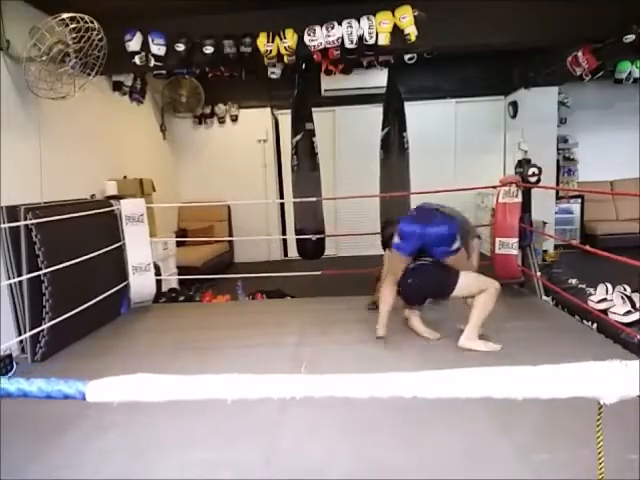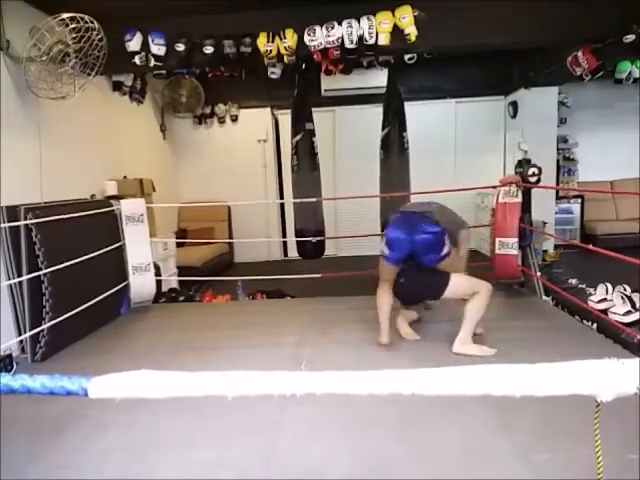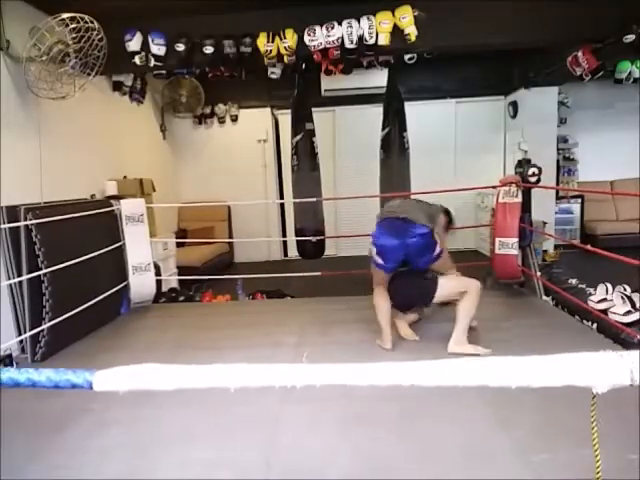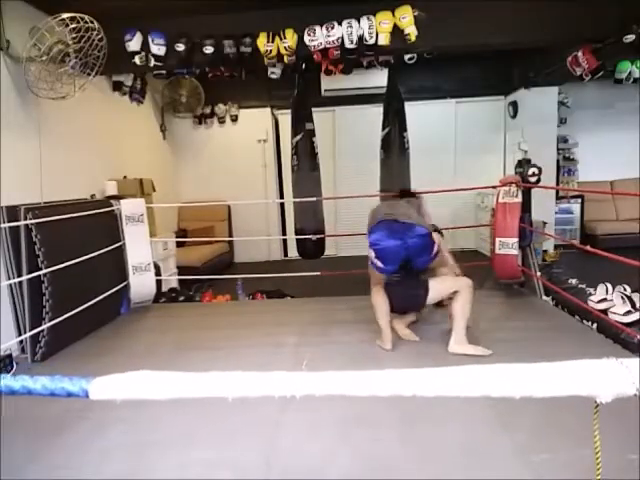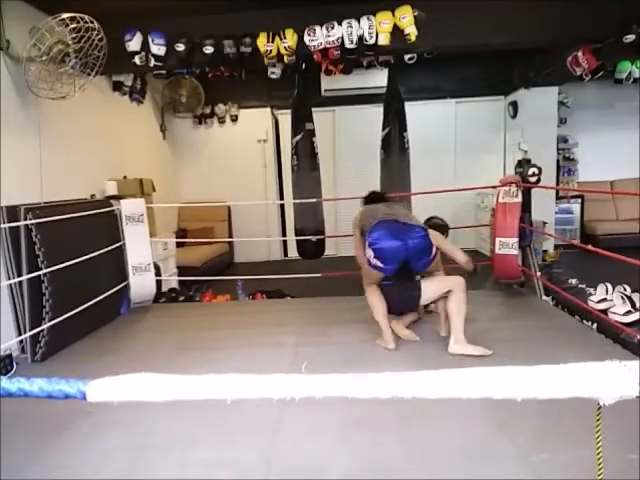
dt=0.1s
person 1, frame 1
right shoulder: (472, 236)
right elbow: (471, 269)
right hip: (443, 230)
left knee: (390, 280)
left ankle: (381, 327)
right ankle: (470, 336)
person 1, frame 2
right shoulder: (461, 226)
right elbow: (460, 268)
right hip: (427, 247)
left knee: (385, 284)
left ankle: (384, 333)
right ankle: (463, 341)
person 1, frame 3
left shoulder: (391, 206)
right shoulder: (438, 213)
right hip: (419, 236)
left knee: (379, 286)
left ankle: (386, 337)
right ankle: (458, 341)
person 1, frame 4
left shoulder: (376, 211)
right shoulder: (415, 204)
left knee: (376, 286)
right knee: (464, 284)
left ankle: (387, 337)
right ankle: (459, 341)
person 1, frame 5
left shoulder: (362, 216)
right shoulder: (400, 208)
left elbow: (361, 260)
left knee: (370, 285)
right knee: (457, 283)
left ankle: (387, 336)
